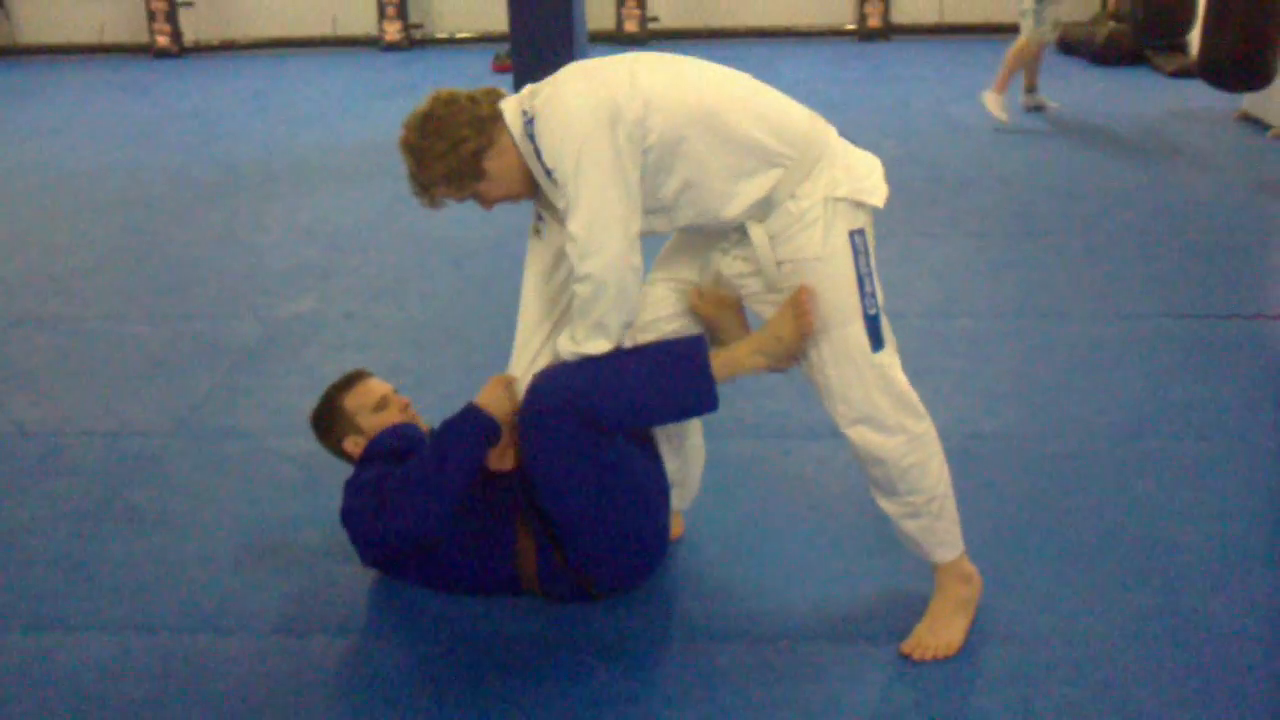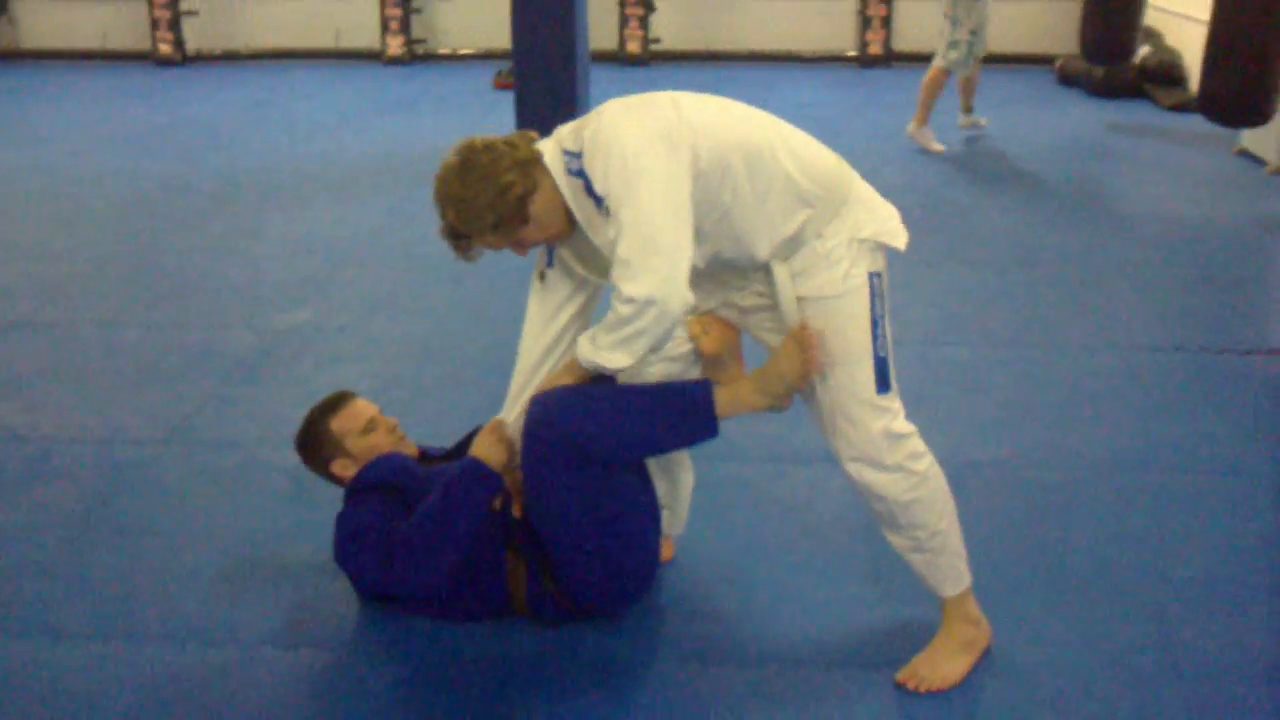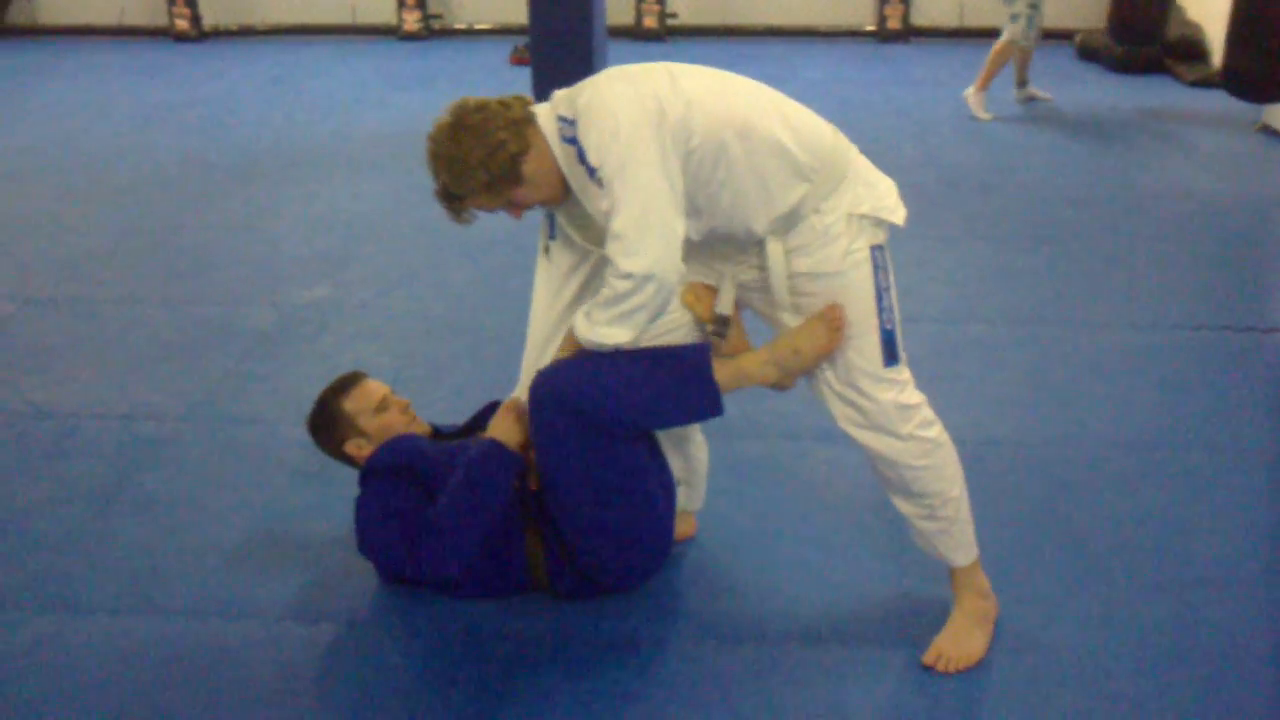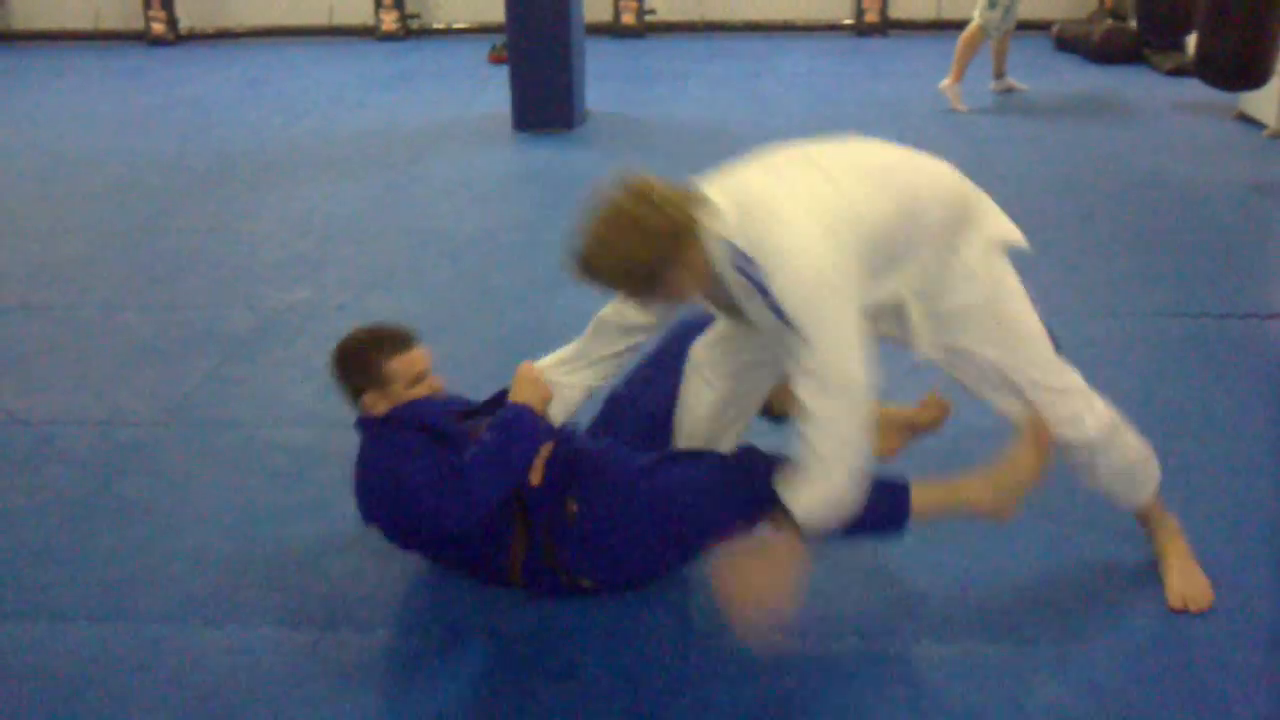
dt=1s
person 1, frame 1
left shoulder: (572, 120)
right shoulder: (547, 134)
left elbow: (607, 272)
right elbow: (552, 278)
left hip: (804, 200)
right hip: (725, 214)
left knee: (867, 402)
left ankle: (954, 574)
person 1, frame 2
left shoulder: (621, 153)
right shoulder: (564, 184)
left elbow: (654, 298)
right elbow: (553, 318)
left wrist: (577, 367)
left hip: (820, 240)
left knee: (869, 440)
right knee: (647, 382)
left ankle: (963, 616)
person 1, frame 3
left shoulder: (614, 122)
right shoulder: (564, 153)
left elbow: (646, 273)
right elbow: (565, 280)
left wrist: (576, 349)
left hip: (821, 215)
left knee: (879, 405)
left ankle: (973, 590)
person 1, frame 4
left shoulder: (795, 260)
right shoulder: (675, 239)
left elbow: (837, 415)
right elbow: (615, 334)
left wrist: (789, 540)
right wrist: (539, 408)
left hip: (944, 247)
left knee: (1054, 404)
right knee: (716, 368)
left ankle: (1163, 531)
person 2, frame 1
left shoulder: (430, 455)
right shoulder: (371, 501)
right elbow: (418, 510)
left wrist: (511, 433)
right wrist: (480, 418)
left hip: (623, 503)
right hip: (611, 541)
right knee: (555, 396)
left ankle: (718, 328)
right ankle: (751, 354)
person 2, frame 2
left shoulder: (430, 466)
right shoulder: (363, 530)
right elbow: (419, 566)
right wrist: (479, 470)
left hip: (617, 524)
right hip: (595, 567)
right knee: (557, 419)
left ankle: (716, 369)
right ankle: (753, 392)
person 2, frame 3
left shoulder: (440, 445)
right shoulder: (383, 510)
right elbow: (443, 554)
left wrist: (532, 436)
right wrist: (497, 449)
left hip: (629, 496)
right hip: (616, 542)
right knee: (560, 389)
left ankle: (722, 346)
right ankle: (762, 365)
person 2, frame 4
left shoulder: (432, 418)
right shoulder: (390, 476)
right elbow: (466, 499)
right wrist: (523, 413)
left hip: (596, 472)
right hip: (589, 530)
left knee: (705, 338)
right knee: (752, 481)
right ankle: (971, 493)
